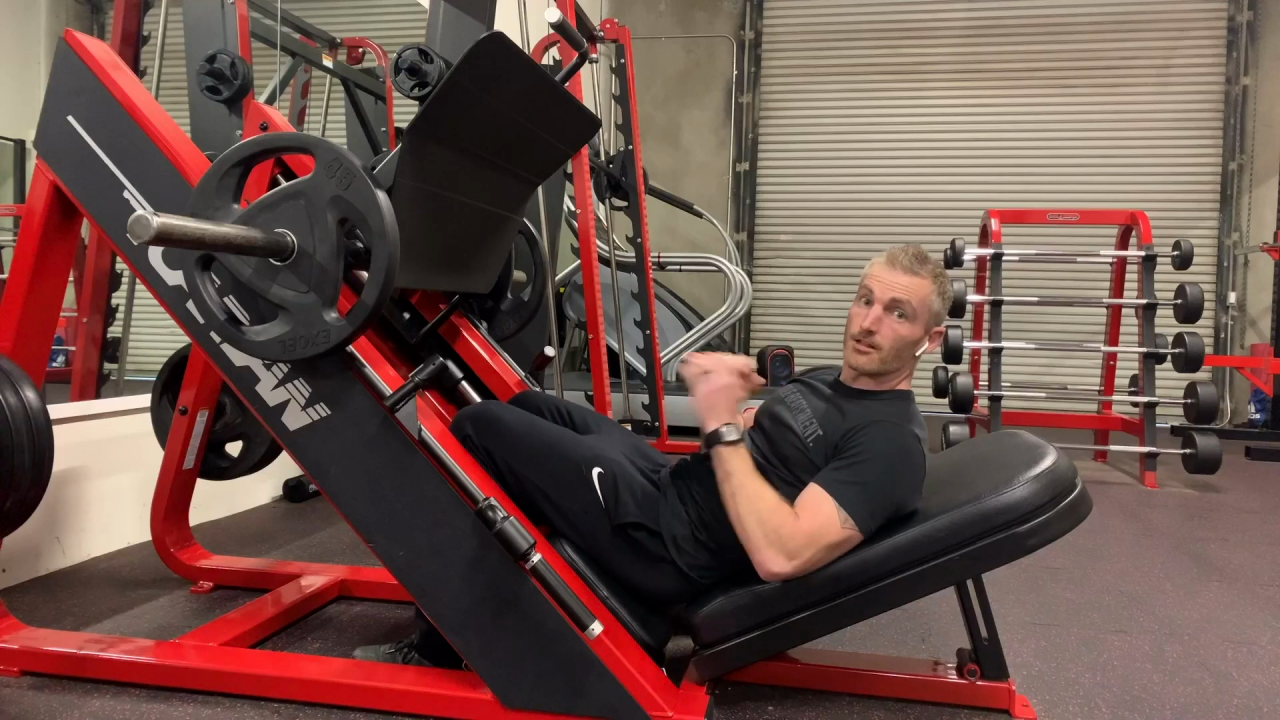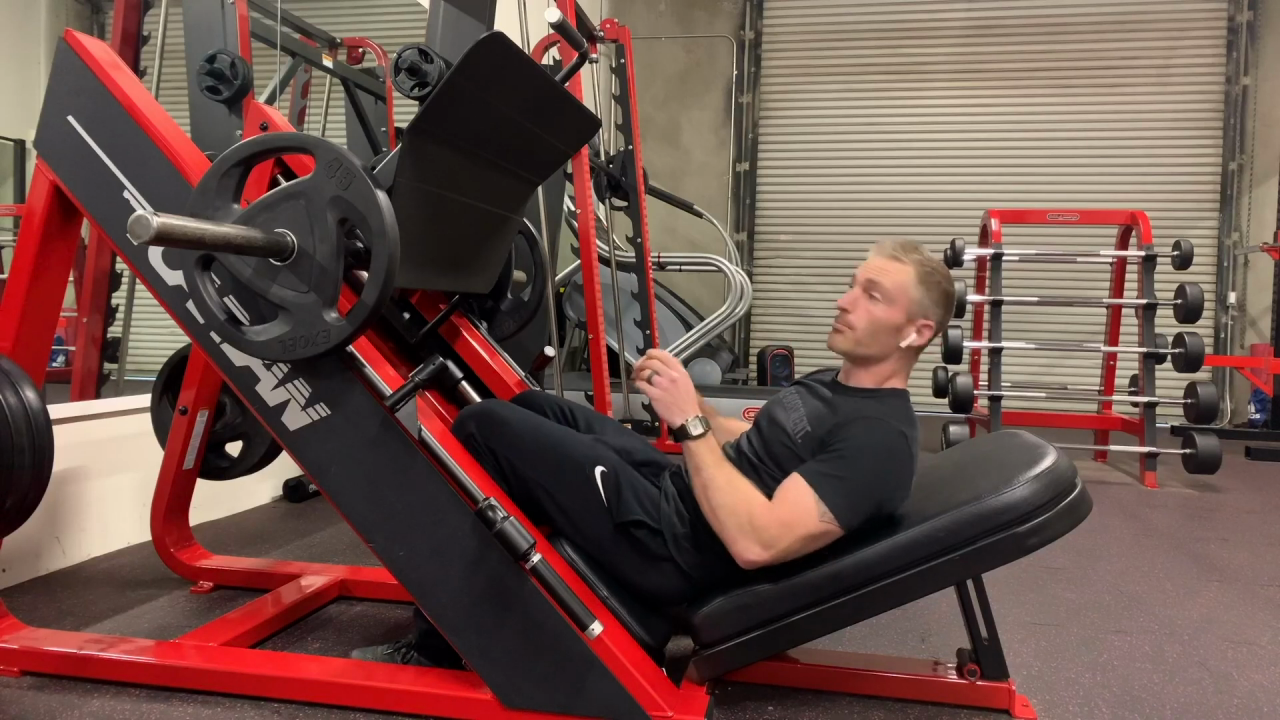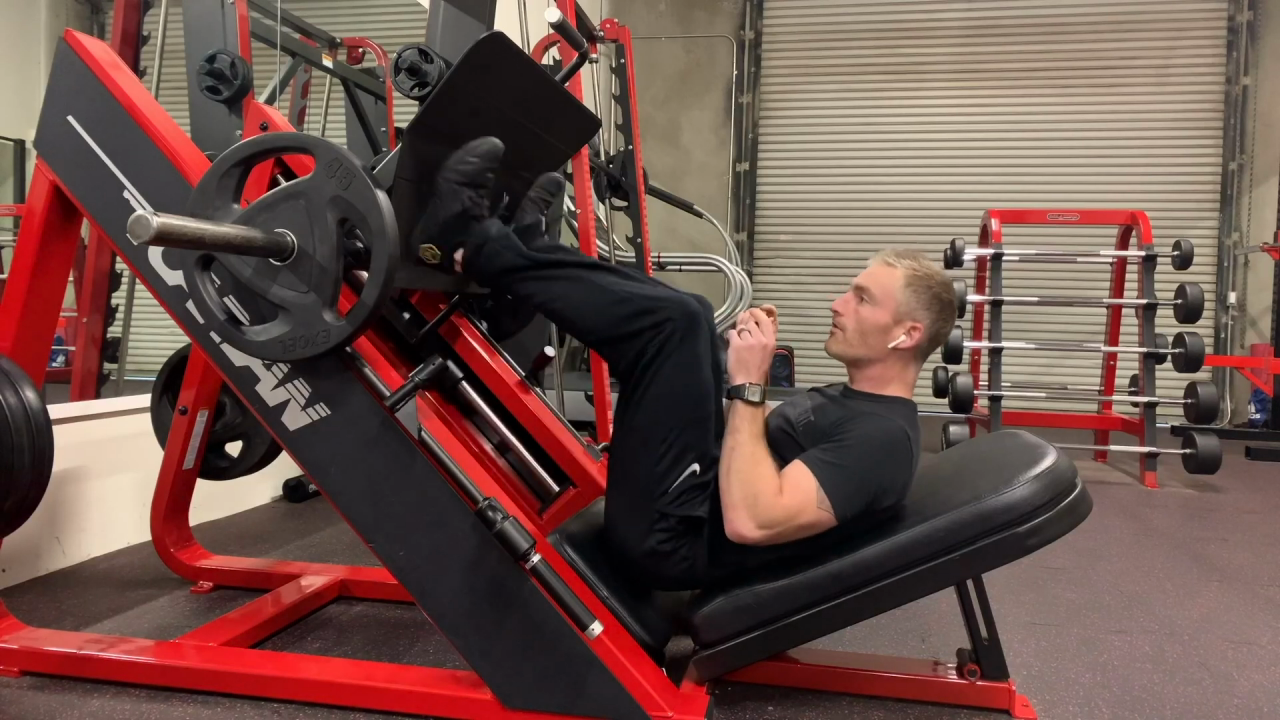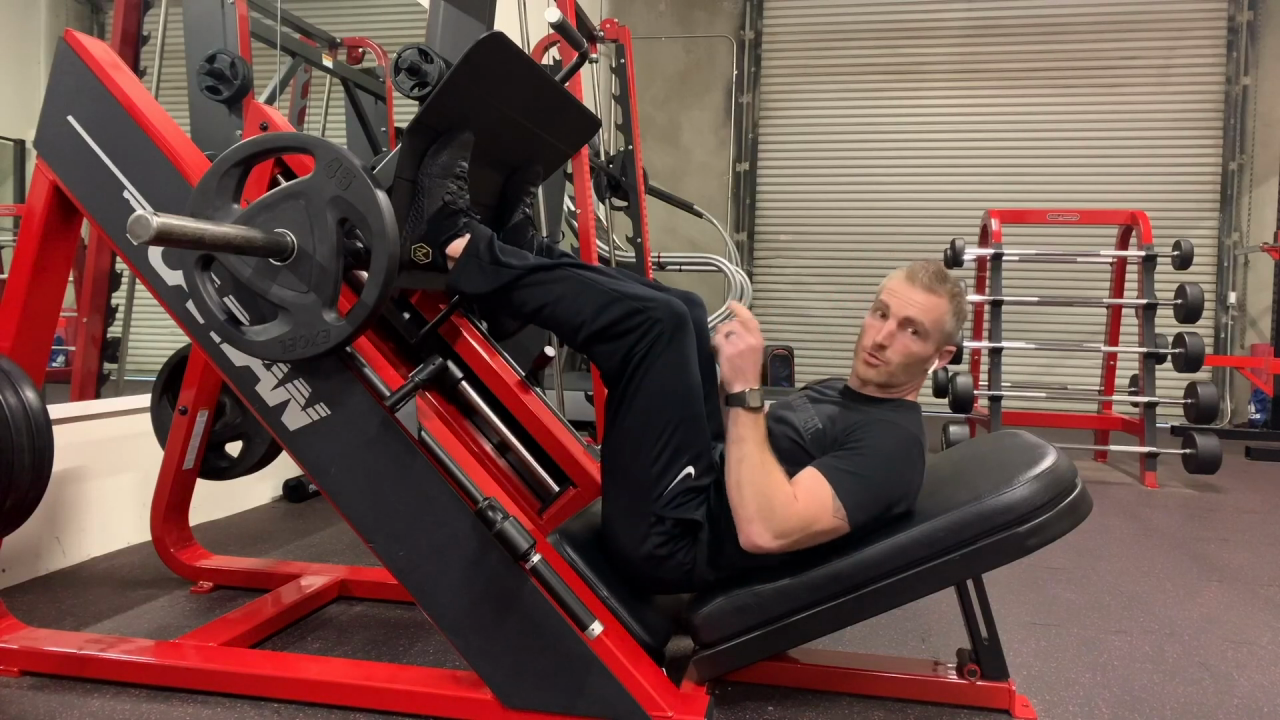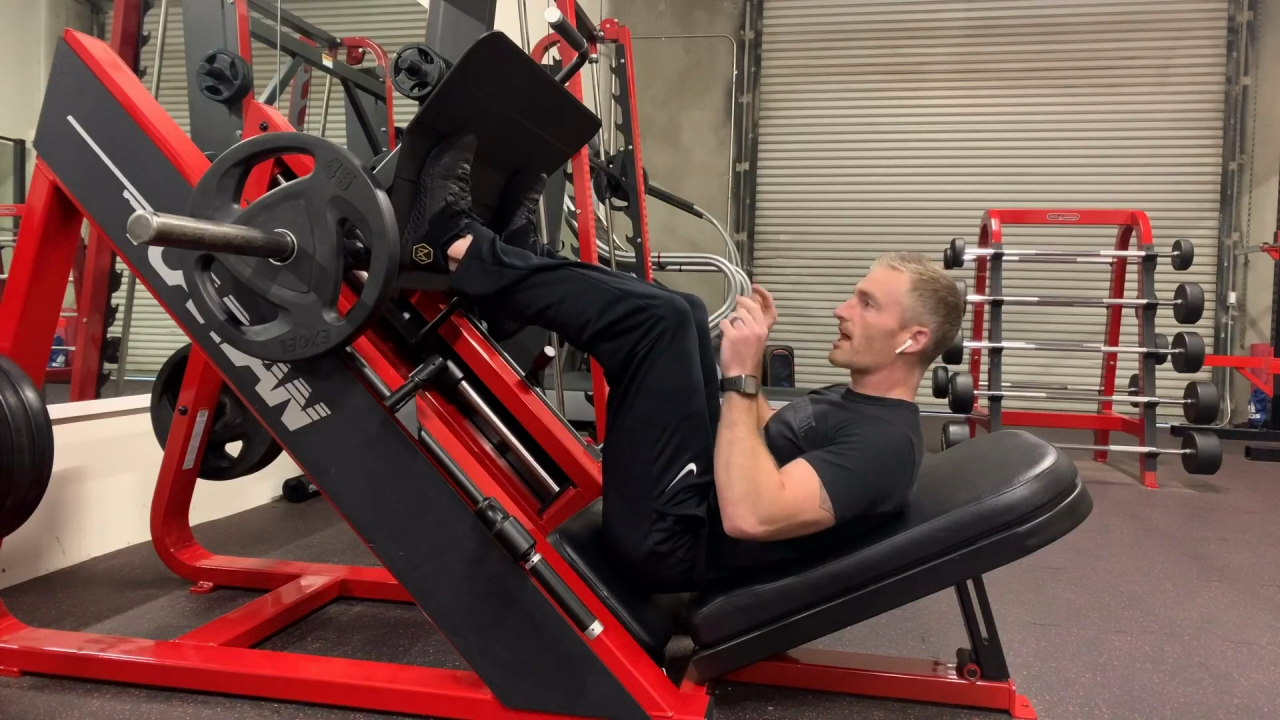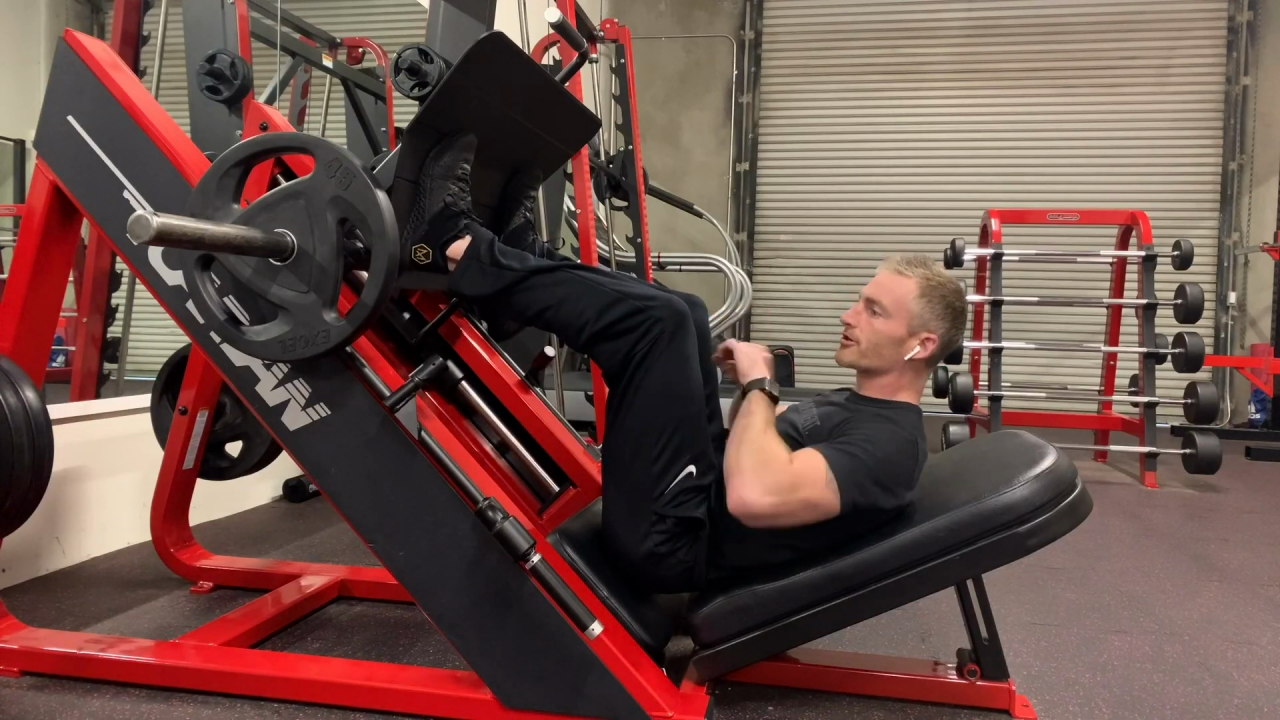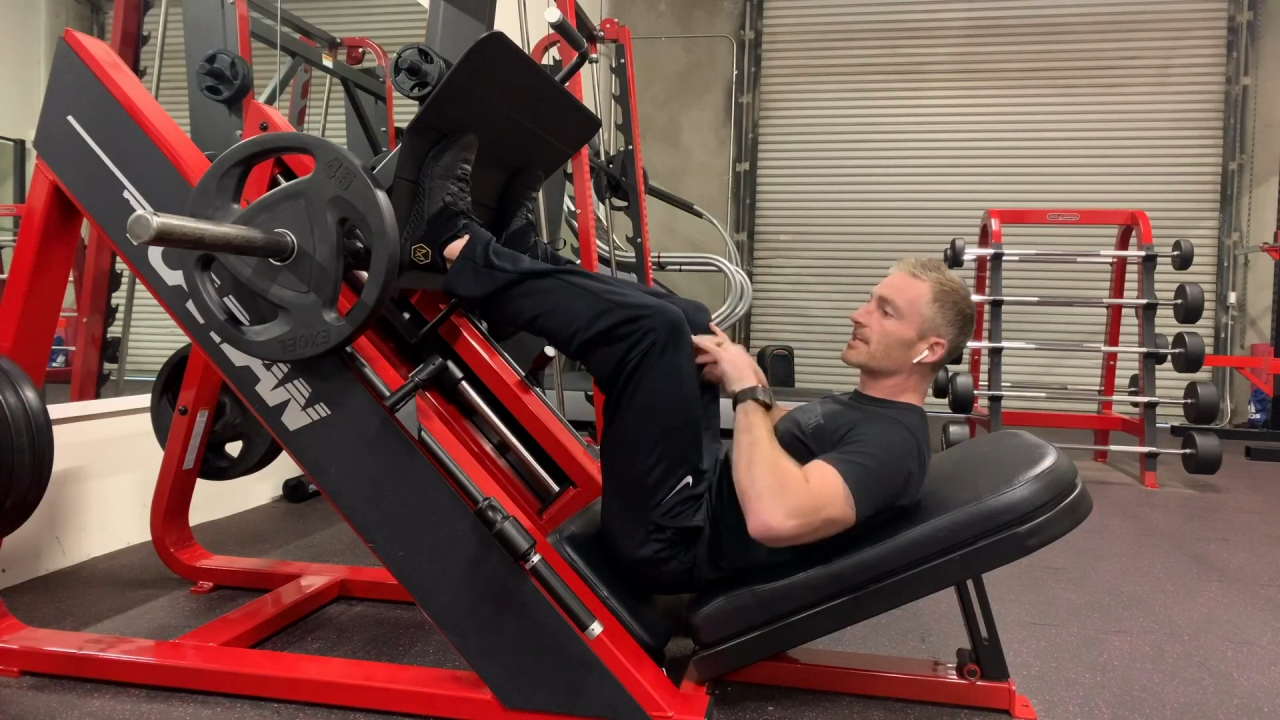
dt=0.7s
person 1, frame 1
left shoulder: (890, 442)
right shoulder: (827, 381)
left elbow: (779, 556)
left wrist: (721, 424)
right wrist: (720, 402)
left hip: (666, 543)
right hip: (677, 490)
left knee: (479, 429)
right knee: (528, 406)
left ankle: (436, 649)
person 1, frame 2
left shoulder: (879, 438)
right shoulder: (830, 384)
left elbow: (756, 543)
left wrist: (689, 421)
right wrist: (693, 404)
left hip: (666, 543)
right hip: (674, 488)
left knee: (484, 429)
right knee: (531, 408)
left ankle: (439, 644)
person 1, frame 3
left shoulder: (881, 437)
right shoulder: (848, 403)
left elbow: (749, 521)
left wrist: (746, 386)
right wrist: (750, 361)
left hip: (673, 538)
right hip: (700, 493)
left knee: (670, 322)
right knee: (682, 317)
left ankle: (467, 241)
right ankle: (520, 247)
person 1, frame 4
left shoulder: (892, 443)
right shoulder: (838, 392)
left elbow: (763, 530)
left wrist: (744, 391)
right wrist: (727, 368)
left hip: (671, 538)
right hip: (700, 496)
left knee: (654, 321)
right knee: (675, 314)
left ankle: (456, 244)
right ankle: (518, 245)
person 1, frame 5
left shoulder: (885, 440)
right shoulder: (852, 401)
left elbow: (749, 516)
left wrist: (738, 375)
right wrist: (746, 362)
left hip: (669, 540)
right hip: (692, 506)
left knee: (659, 320)
right knee: (684, 317)
left ankle: (457, 246)
right ankle: (516, 248)
person 1, frame 6
left shoulder: (889, 441)
right shoulder: (860, 407)
left elbow: (755, 497)
left wrist: (757, 384)
right wrist: (748, 376)
left hip: (669, 538)
right hip: (697, 499)
left knee: (656, 320)
right knee: (676, 316)
left ankle: (457, 245)
right ankle: (519, 249)
person 1, frame 7
left shoulder: (892, 442)
right shoulder: (865, 410)
left elbow: (774, 518)
left wrist: (749, 393)
right wrist: (750, 388)
left hip: (669, 542)
right hip: (702, 500)
left knee: (650, 328)
right knee: (682, 321)
left ankle: (455, 247)
right ankle: (522, 252)
